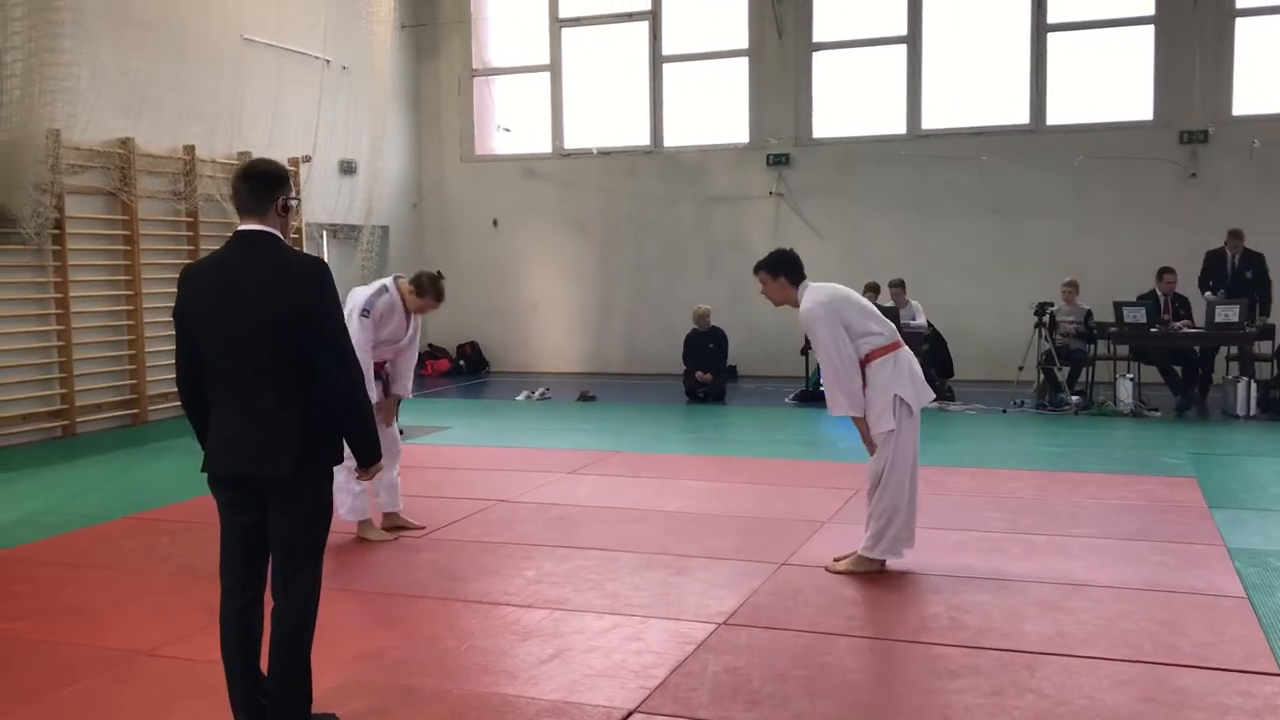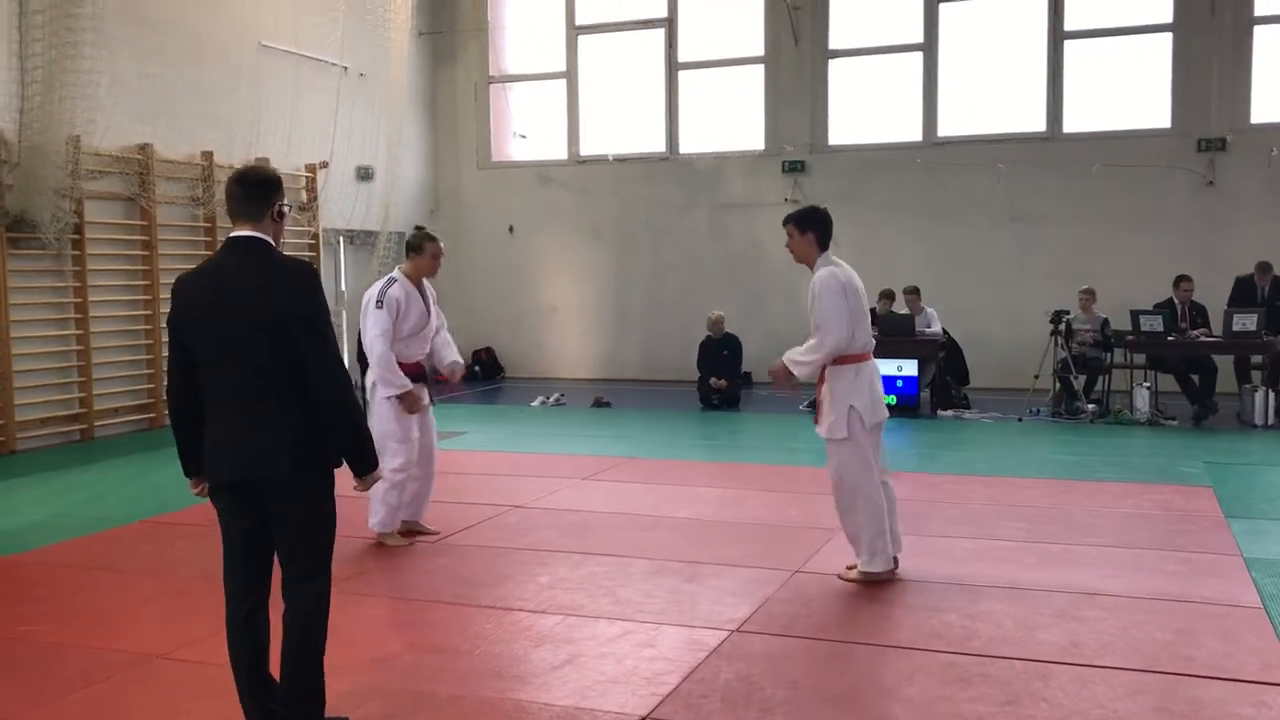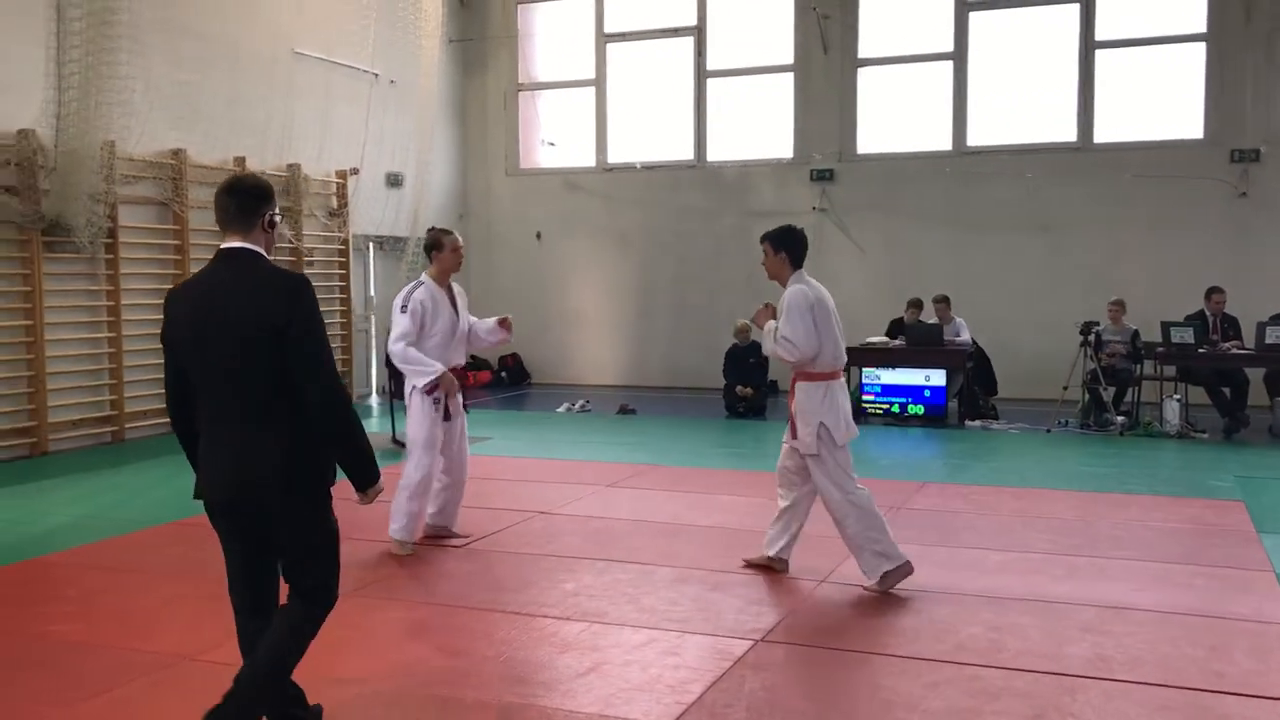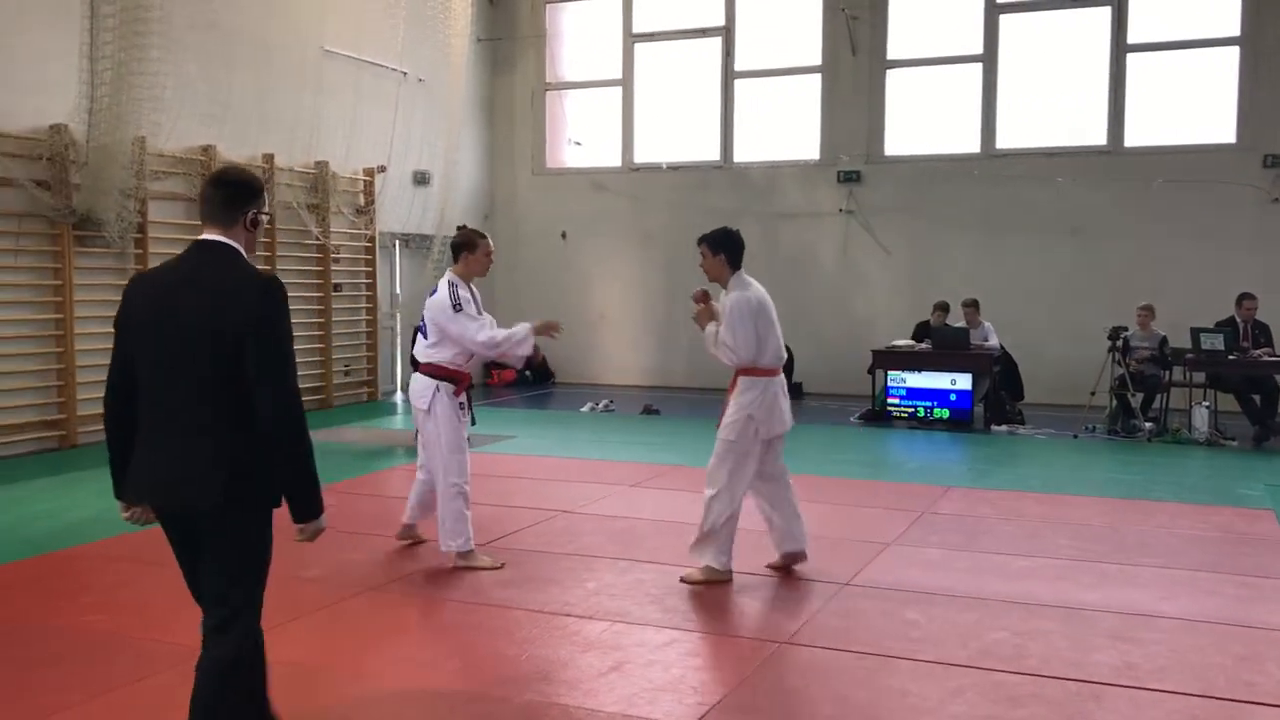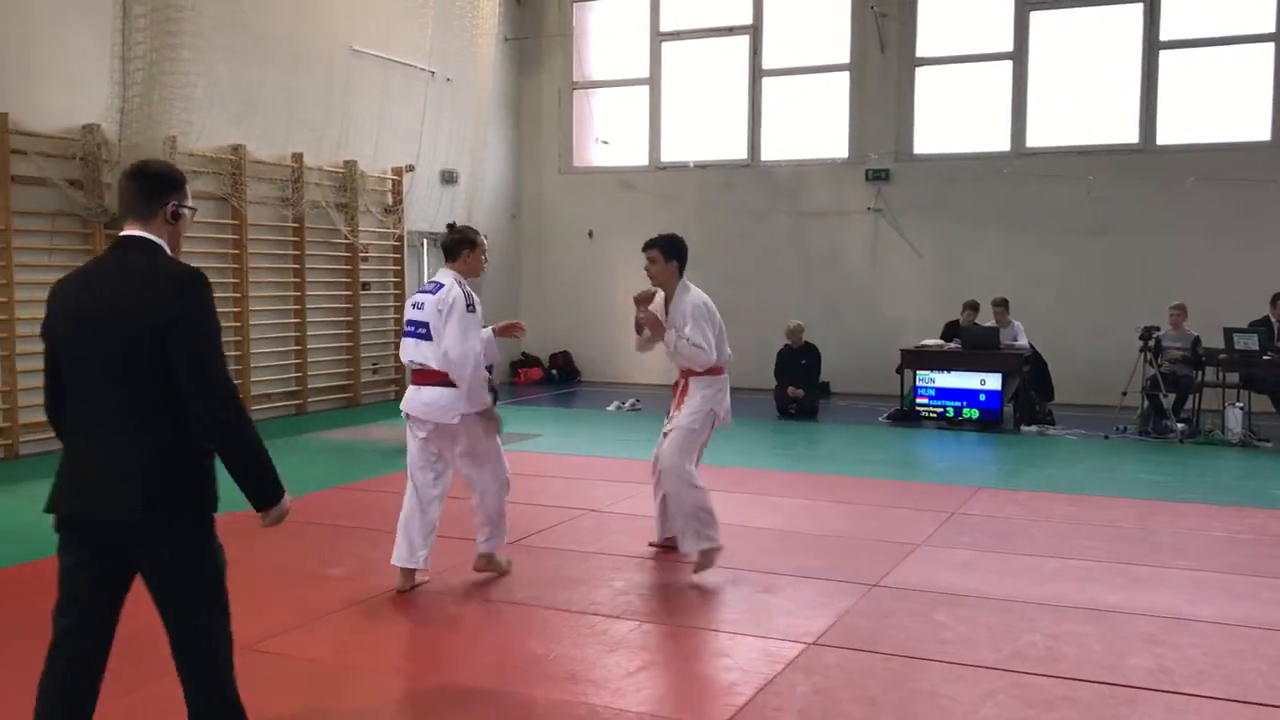
dt=0.5s
person 1, frame 1
left shoulder: (196, 278)
right shoulder: (306, 273)
left elbow: (189, 379)
right elbow: (340, 371)
right wrist: (366, 446)
left hip: (230, 457)
right hip: (297, 455)
left knee: (239, 587)
right knee: (294, 588)
person 1, frame 2
left shoulder: (190, 286)
right shoulder: (294, 277)
left elbow: (180, 390)
right elbow: (329, 378)
left wrist: (194, 462)
right wrist: (362, 456)
left hip: (226, 462)
right hip: (294, 460)
left knee: (244, 593)
right knee: (305, 588)
person 1, frame 3
left shoulder: (182, 298)
right shoulder: (287, 289)
left elbow: (179, 402)
right elbow: (325, 392)
right wrist: (364, 470)
left hip: (222, 477)
right hip: (289, 474)
left knee: (252, 603)
right knee: (312, 593)
person 1, frame 4
left shoulder: (144, 288)
right shoulder: (258, 291)
left elbow: (119, 398)
right elbow: (280, 409)
left wrist: (128, 482)
right wrist: (307, 502)
left hip: (166, 483)
right hip: (233, 486)
left knee: (223, 612)
right knee: (231, 624)
person 1, frame 5
left shoulder: (69, 290)
right shoulder: (180, 285)
left elbow: (56, 402)
right elbow: (214, 402)
right wrist: (266, 490)
left hip: (84, 494)
right hip: (165, 494)
left knee: (76, 642)
right knee: (200, 633)
person 2, frame 1
left shoulder: (812, 309)
right shoulder: (821, 296)
left elbow: (840, 365)
left wrist: (857, 417)
right wrist: (860, 412)
left hip: (887, 377)
right hip: (891, 371)
left knee: (888, 469)
right knee: (894, 469)
left ankle: (873, 553)
right ankle: (876, 547)
person 2, frame 2
left shoulder: (826, 278)
right shoulder: (838, 272)
left elbow: (831, 338)
left wrist: (791, 363)
right wrist: (799, 362)
left hip: (848, 382)
right hip: (854, 376)
left knee: (855, 476)
right knee: (866, 472)
left ankle: (877, 563)
right ankle: (881, 551)
person 2, frame 3
left shoulder: (796, 295)
right shoulder: (807, 290)
left elbow: (799, 350)
left wrist: (768, 327)
right wrist: (774, 324)
left hip: (816, 398)
right hip: (817, 394)
left knee: (839, 489)
right knee: (792, 477)
left ankle: (889, 562)
right ankle: (776, 554)
person 2, frame 4
left shoulder: (740, 298)
right shoulder: (744, 290)
left elbow: (736, 353)
left wrist: (707, 325)
right wrist: (713, 314)
left hip: (752, 392)
right hip: (764, 388)
left knee: (723, 478)
right knee: (767, 472)
left ankle: (715, 563)
right ankle: (792, 545)
person 2, frame 5
left shoulder: (693, 304)
right shoulder: (662, 298)
left elbow: (703, 357)
right elbow: (643, 344)
left wrist: (662, 329)
right wrist: (642, 315)
left hip: (705, 390)
right hip: (687, 388)
left knee: (675, 464)
right knee: (663, 463)
left ankle: (706, 541)
right ankle: (672, 534)
person 3, frame 1
left shoulder: (411, 307)
right shoulder: (372, 300)
left elbow: (407, 352)
right elbow: (357, 354)
left wrist: (393, 396)
right wrist: (366, 402)
left hip: (375, 373)
left knee: (388, 446)
right knee: (352, 449)
left ankle: (390, 513)
right ankle: (362, 521)
person 3, frame 2
left shoulder: (426, 290)
right shoulder: (387, 292)
left elbow: (438, 332)
right elbow: (377, 348)
left wrist: (452, 363)
right wrist: (404, 390)
left hip: (415, 381)
right hip: (390, 385)
left knee: (424, 455)
right knee: (400, 457)
left ankle: (409, 519)
right ankle: (384, 526)
person 3, frame 3
left shoulder: (456, 292)
right shoulder: (415, 296)
left elbow: (467, 331)
right elbow: (399, 348)
left wrist: (496, 327)
right wrist: (438, 374)
left hip: (451, 392)
right hip: (427, 392)
left knee: (455, 464)
right knee: (422, 466)
left ankle: (437, 523)
right ankle: (401, 534)
person 3, frame 4
left shoulder: (463, 290)
right shoulder: (449, 296)
left elbow: (483, 333)
right elbow: (482, 340)
left wrist: (524, 336)
right wrist: (531, 334)
left hip: (438, 387)
right hip: (438, 390)
left knee: (434, 464)
right knee: (452, 472)
left ankle: (410, 522)
right ankle: (462, 550)
person 3, frame 5
left shoulder: (424, 292)
right shoulder: (461, 294)
right elbow: (462, 357)
left wrist: (493, 333)
right wrist: (482, 405)
left hip: (418, 396)
right hip: (450, 399)
left knee: (423, 486)
right knee: (491, 478)
left ankle: (407, 570)
right ankle: (487, 553)
